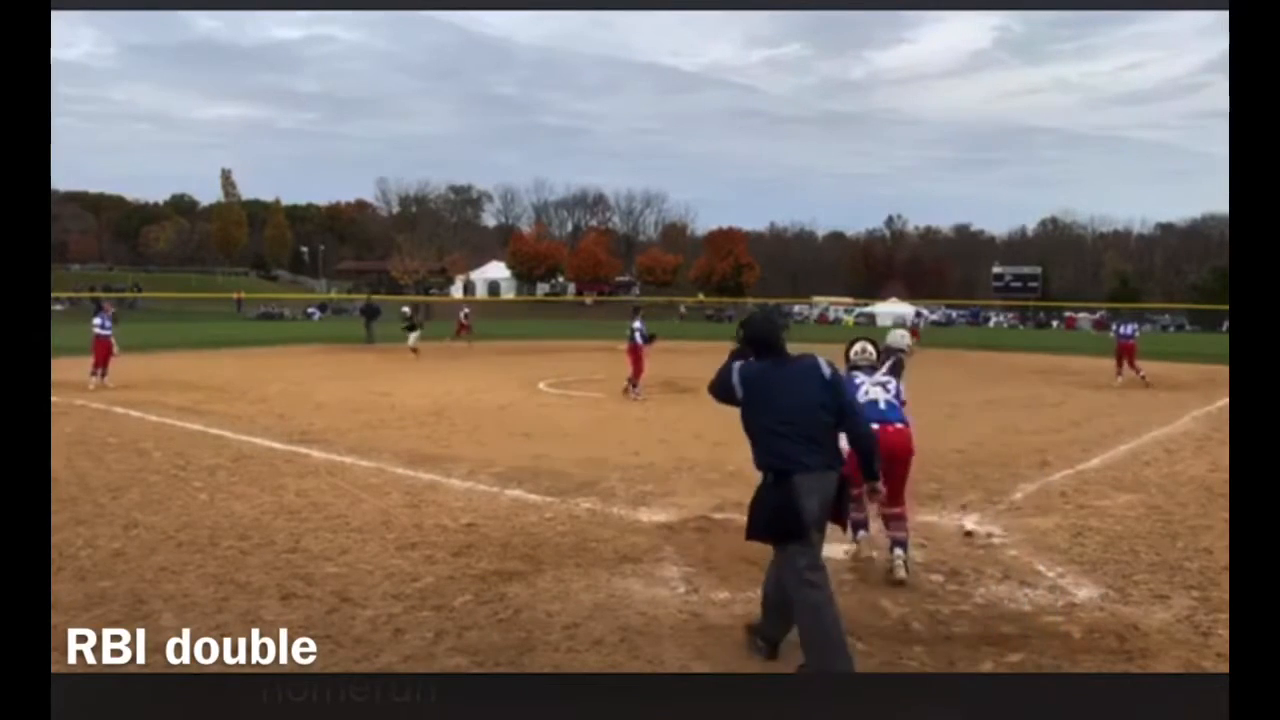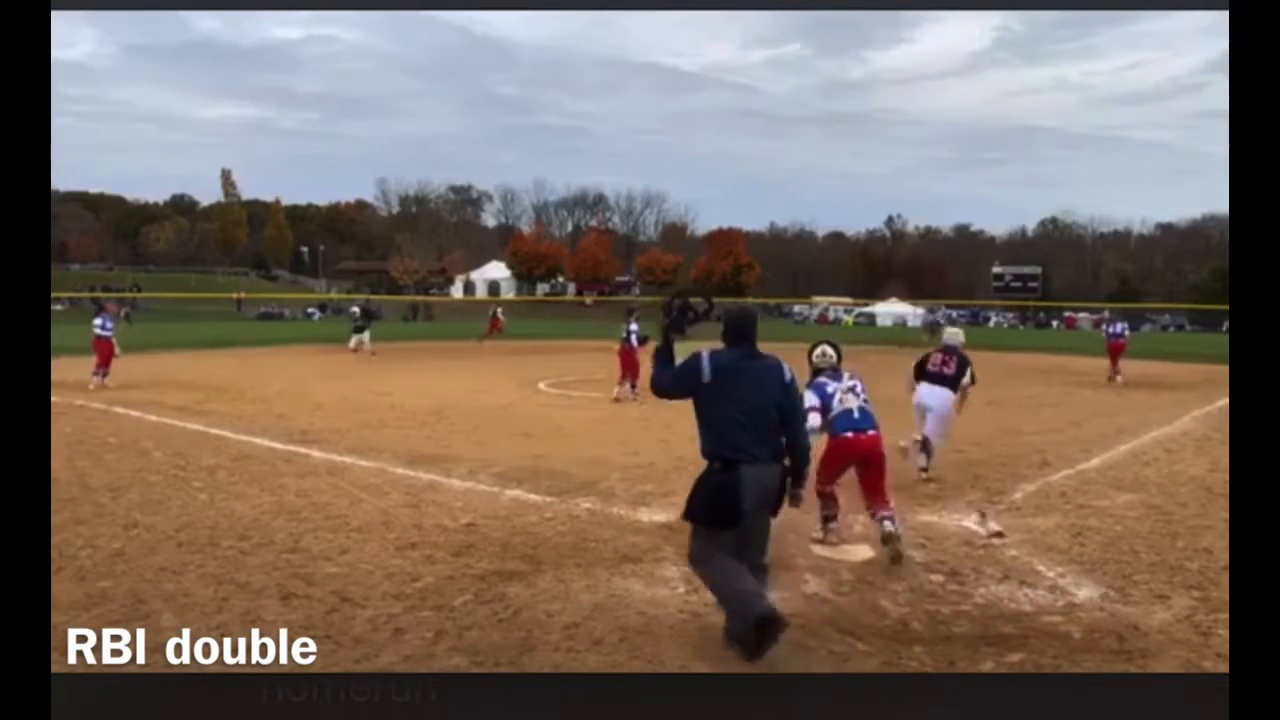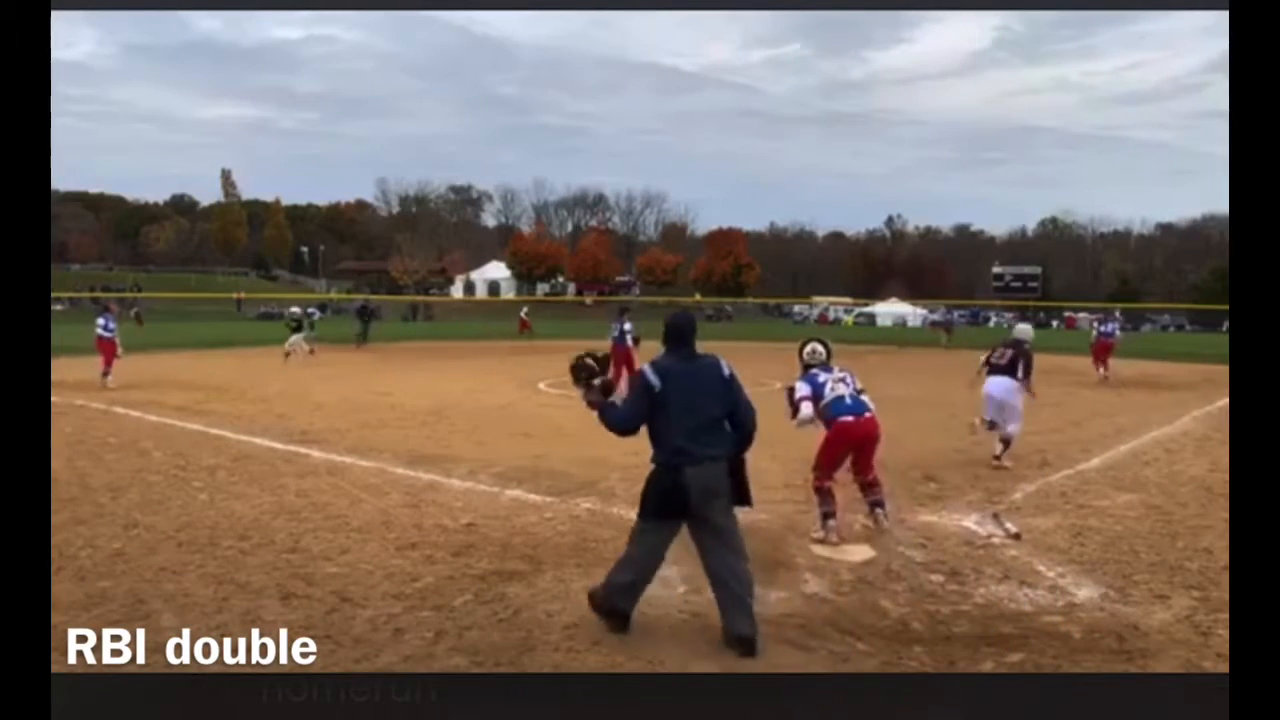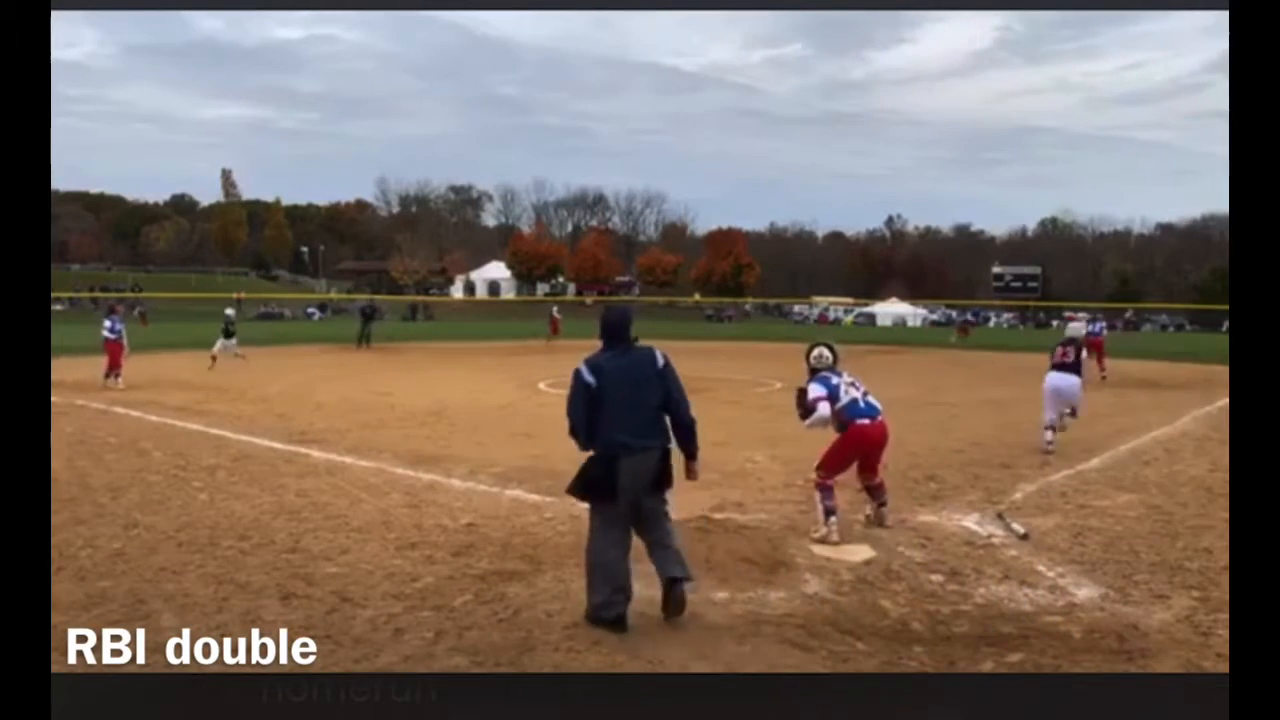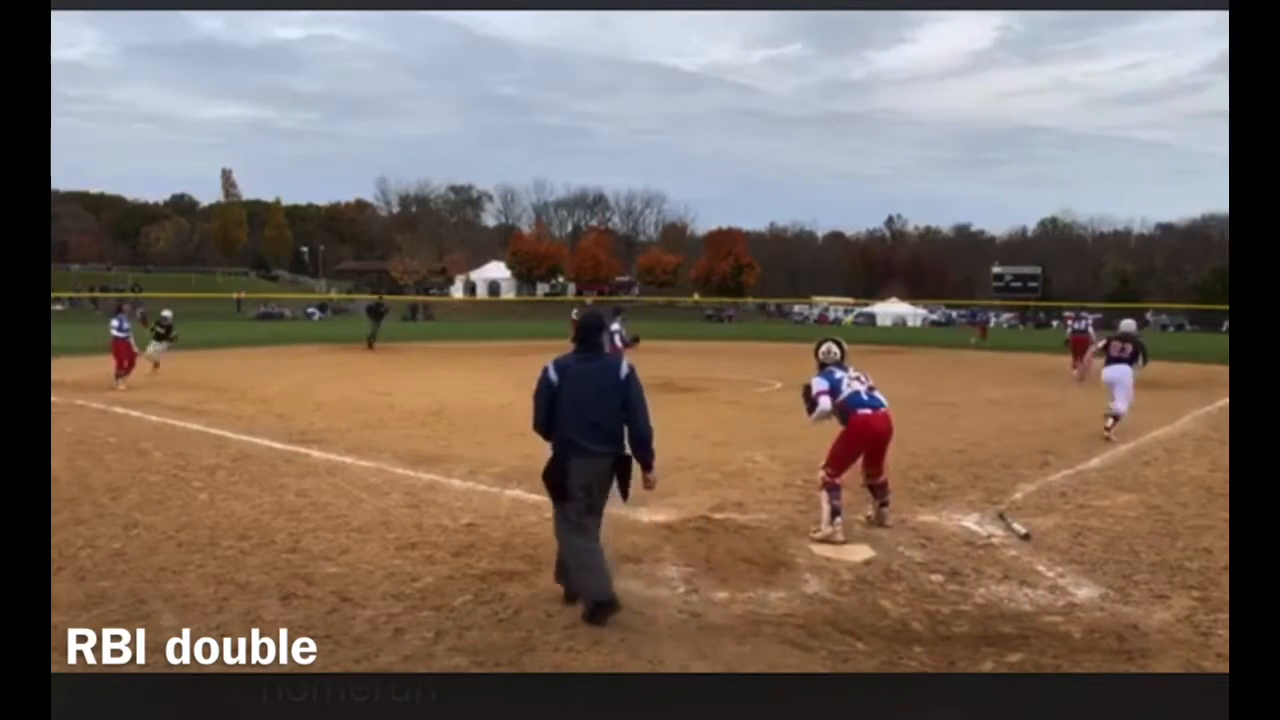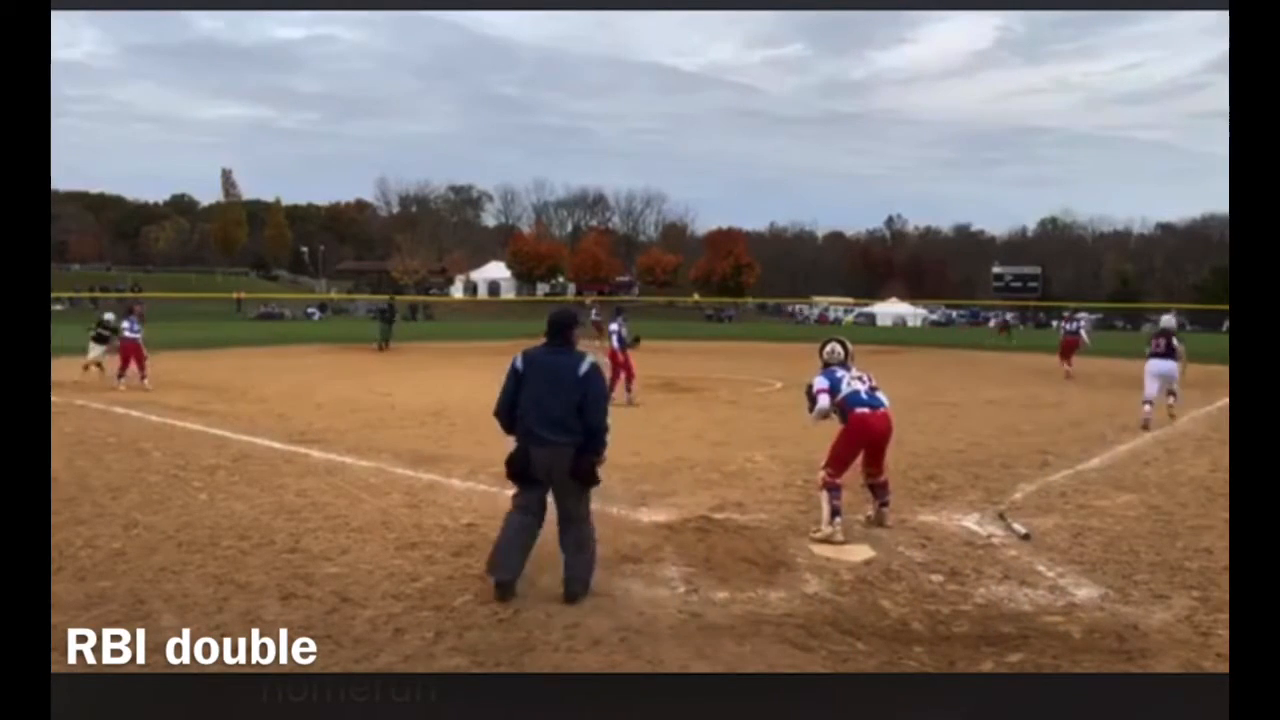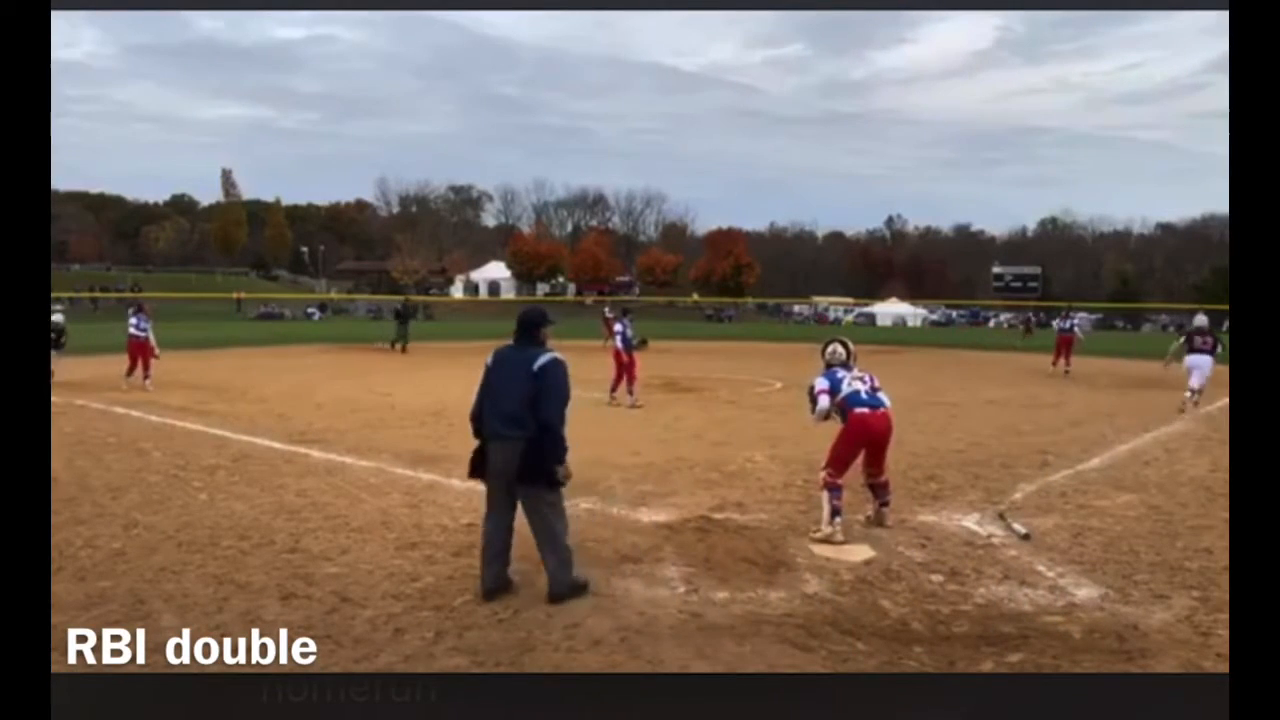
dt=0.3s
person 1, frame 1
left shoulder: (745, 376)
right shoulder: (819, 368)
left elbow: (718, 387)
right elbow: (857, 426)
left wrist: (740, 354)
right wrist: (871, 473)
left hip: (787, 486)
right hip: (827, 480)
left knee: (805, 576)
right knee: (792, 558)
left ankle: (833, 667)
right ankle: (769, 631)
person 1, frame 2
left shoulder: (708, 364)
right shoulder: (778, 370)
left elbow: (663, 385)
right elbow: (796, 431)
left wrist: (664, 344)
right wrist: (797, 479)
left hip: (729, 475)
right hip: (768, 475)
left knee: (707, 552)
right knee: (750, 555)
left ankle: (759, 616)
right ankle: (744, 631)
person 1, frame 3
left shoulder: (652, 374)
right shoulder: (718, 368)
left elbow: (625, 423)
right elbow: (746, 420)
left wrist: (599, 405)
right wrist: (736, 451)
left hip: (675, 476)
right hip: (716, 473)
left knee: (647, 544)
right knee: (727, 551)
left ankle: (613, 604)
right ankle: (742, 631)
person 1, frame 4
left shoulder: (589, 370)
right shoulder: (655, 359)
left elbow: (580, 431)
right elbow: (681, 413)
left wrist: (589, 441)
right wrist: (690, 455)
left hip: (613, 464)
right hip: (653, 459)
left knee: (607, 535)
right knee: (655, 522)
left ankle: (609, 610)
right ankle: (673, 579)
person 1, frame 5
left shoulder: (555, 370)
right shoulder: (620, 369)
left elbow: (541, 423)
right elbow: (638, 423)
right wrist: (647, 465)
left hip: (569, 463)
right hip: (606, 461)
left knee: (573, 528)
right knee: (587, 524)
left ankle: (600, 596)
right ankle: (576, 586)
person 1, frame 6
left shoulder: (525, 360)
right shoulder: (586, 366)
left elbow: (503, 410)
right elbow: (595, 417)
left wrist: (520, 431)
right wrist: (597, 450)
left hip: (532, 452)
right hip: (571, 454)
left knee: (524, 514)
right knee: (577, 520)
left ankle: (504, 578)
right ankle: (576, 585)
person 1, frame 7
left shoulder: (497, 358)
right shoulder: (549, 362)
left elbow: (479, 408)
right elbow: (552, 418)
left wrist: (485, 441)
right wrist: (559, 458)
left hip: (496, 447)
right hip: (529, 451)
left knee: (497, 515)
right knee: (548, 517)
left ankle: (493, 581)
right ankle: (562, 583)
person 2, frame 1
left shoulder: (846, 382)
right shoulder: (893, 380)
right hip: (901, 436)
left knee: (854, 487)
right knee: (894, 500)
left ankle: (861, 539)
right ankle: (899, 559)
person 2, frame 2
left shoulder: (813, 388)
right shoulder: (856, 381)
left elbow: (814, 424)
left wrist: (804, 428)
left hip: (843, 441)
right hip: (872, 439)
left knee: (824, 481)
right knee: (876, 496)
left ankle: (830, 530)
right ankle: (888, 527)
person 2, frame 3
left shoulder: (805, 381)
right shoulder: (845, 374)
left elbow: (806, 415)
right elbow: (869, 405)
left wrist: (798, 421)
left hip: (843, 428)
right hip: (869, 424)
left knee: (822, 476)
right knee: (863, 468)
left ankle: (829, 529)
right ankle: (879, 513)
person 2, frame 4
left shoulder: (817, 383)
right shoulder: (849, 379)
left elbow: (824, 414)
right elbow: (877, 407)
left wrist: (808, 422)
left hip: (857, 431)
right hip: (880, 427)
left knee: (823, 475)
right knee: (868, 470)
left ankle: (829, 528)
right ankle: (881, 513)
person 2, frame 5
left shoulder: (821, 379)
right shoulder: (858, 375)
left elbow: (825, 408)
right elbow: (882, 401)
left wrist: (814, 417)
left hip: (860, 423)
right hip: (884, 420)
left knee: (829, 474)
right knee: (874, 468)
left ankle: (832, 527)
right ankle: (882, 513)
person 2, frame 6
left shoulder: (823, 378)
right shoulder: (862, 375)
left elbow: (823, 406)
right elbow: (884, 402)
left wrist: (815, 415)
left hip: (859, 422)
right hip: (883, 419)
left knee: (830, 474)
right knee: (874, 467)
left ankle: (832, 527)
right ankle: (881, 513)
person 2, frame 7
left shoulder: (825, 378)
right shoulder: (866, 376)
left elbow: (823, 406)
right elbow: (886, 403)
left wrist: (817, 417)
left hip: (859, 421)
right hip: (883, 420)
left knee: (831, 474)
right knee: (875, 467)
left ankle: (832, 527)
right ankle: (882, 512)
